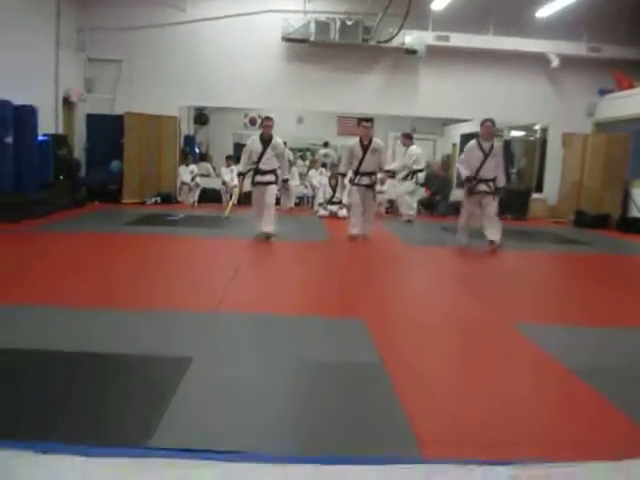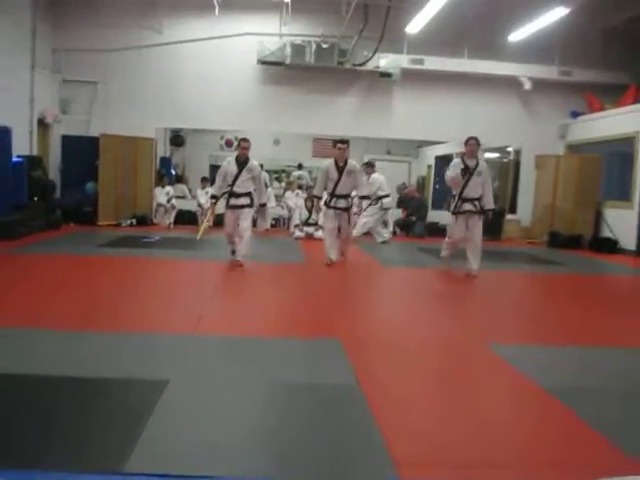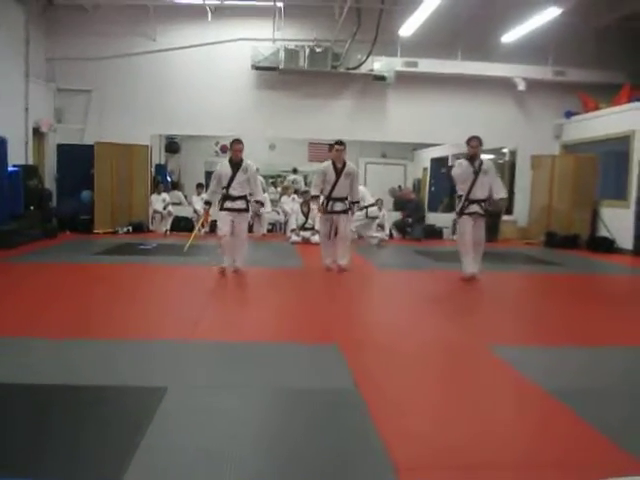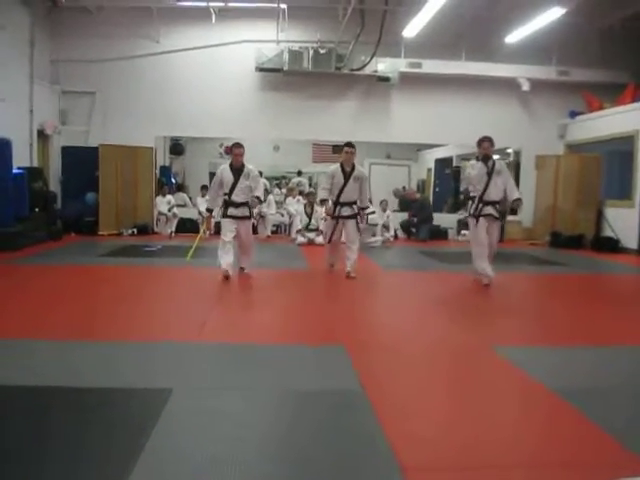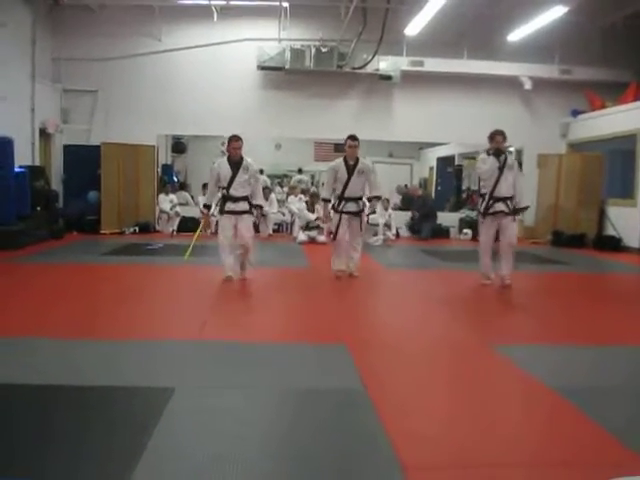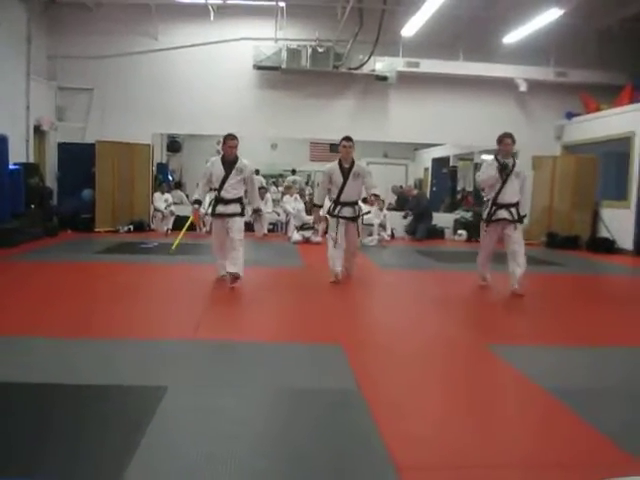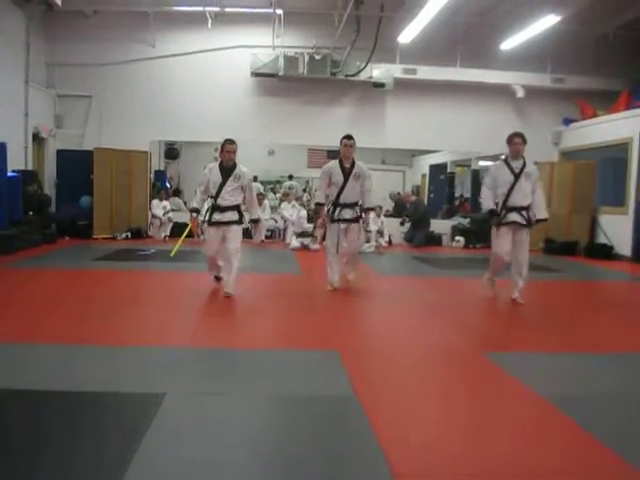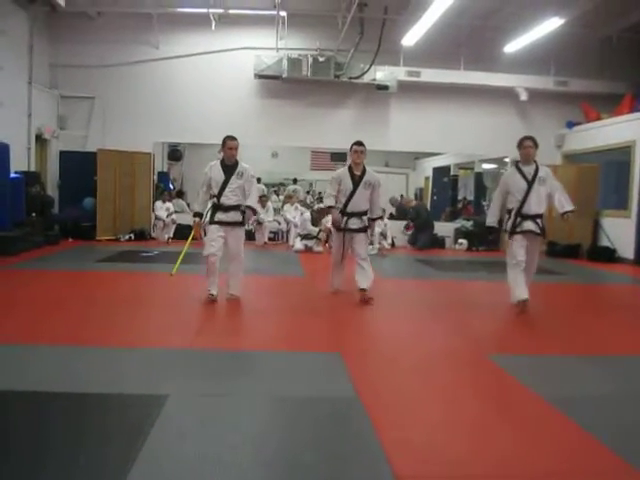
dt=0.2s
person 1, frame 1
left shoulder: (497, 148)
right shoulder: (472, 145)
left elbow: (499, 167)
right elbow: (461, 162)
left wrist: (499, 185)
right wrist: (466, 176)
left hip: (490, 186)
right hip: (473, 185)
left knee: (490, 214)
right knee: (467, 214)
left ankle: (494, 240)
right ankle: (462, 239)
person 1, frame 2
left shoulder: (483, 166)
right shoulder: (457, 163)
left elbow: (487, 187)
right elbow: (449, 180)
left wrist: (488, 206)
right wrist: (461, 173)
left hip: (476, 206)
right hip: (460, 205)
left knee: (475, 238)
right knee: (456, 236)
left ankle: (472, 267)
right ankle: (447, 252)
person 1, frame 3
left shoulder: (488, 165)
right shoulder: (460, 163)
left elbow: (495, 183)
right elbow: (458, 178)
left wrist: (501, 197)
right wrist: (468, 163)
left hip: (480, 207)
right hip: (464, 206)
left knee: (478, 241)
right knee: (466, 240)
left ankle: (473, 269)
right ankle: (469, 270)
person 1, frame 4
left shoulder: (501, 166)
right shoulder: (473, 165)
left elbow: (509, 184)
right elbow: (472, 180)
left wrist: (515, 199)
right wrist: (482, 163)
left hip: (495, 209)
right hip: (478, 208)
left knee: (492, 244)
right knee: (479, 243)
left ankle: (482, 269)
right ankle: (485, 274)
person 1, frame 5
left shoulder: (512, 161)
right shoulder: (483, 159)
left elbow: (517, 184)
right elbow: (483, 174)
left wrist: (520, 205)
right wrist: (494, 157)
left hip: (507, 205)
right hip: (489, 205)
left knee: (509, 241)
right knee: (486, 242)
left ankle: (505, 274)
right ankle: (487, 275)
person 1, frame 6
left shoulder: (519, 168)
right shoulder: (489, 164)
left elbow: (521, 192)
right elbow: (481, 181)
left wrist: (521, 213)
right wrist: (497, 171)
left hip: (513, 214)
right hip: (493, 212)
left knee: (517, 249)
right knee: (486, 247)
left ankle: (516, 283)
right ankle: (484, 276)
person 1, frame 7
left shoulder: (531, 169)
right shoulder: (497, 168)
left elbow: (537, 192)
right elbow: (487, 190)
left wrist: (541, 215)
right wrist: (490, 209)
left hip: (523, 217)
right hip: (502, 216)
left knee: (521, 257)
right knee: (501, 254)
left ankle: (516, 292)
right ankle: (492, 275)
person 1, frame 8
left shoulder: (545, 173)
right shoulder: (509, 175)
left elbow: (556, 191)
right elbow: (498, 200)
left wrist: (566, 208)
right wrist: (492, 223)
left hip: (536, 224)
right hip: (515, 224)
left knee: (530, 265)
right knee: (516, 261)
left ankle: (519, 296)
right ankle: (520, 299)
person 2, frame 1
left shoulder: (278, 143)
right shoulder: (253, 141)
left elbow: (283, 162)
right elbow: (245, 158)
left wrist: (285, 178)
right wrist: (241, 174)
left hip: (271, 177)
right hip: (257, 176)
left knee: (269, 203)
right knee: (258, 205)
left ankle: (268, 230)
right ankle: (263, 228)
person 2, frame 2
left shoulder: (254, 166)
right shoulder: (228, 163)
left elbow: (260, 185)
right elbow: (220, 180)
left wrist: (262, 203)
right wrist: (214, 197)
left hip: (246, 201)
right hip: (231, 200)
left knee: (244, 230)
right knee: (229, 229)
left ankle: (239, 257)
right ankle: (234, 247)
person 2, frame 3
left shoulder: (249, 166)
right shoulder: (222, 166)
left elbow: (256, 185)
right elbow: (214, 185)
left wrist: (258, 201)
right wrist: (208, 203)
left hip: (242, 205)
right hip: (226, 204)
left knee: (241, 236)
right knee: (223, 233)
left ankle: (237, 264)
right ankle: (225, 262)
person 2, frame 4
left shoulder: (251, 171)
right shoulder: (222, 171)
left elbow: (258, 187)
right elbow: (214, 191)
left wrist: (256, 199)
right wrist: (209, 210)
left hip: (245, 211)
right hip: (228, 211)
left knee: (245, 242)
right knee: (226, 240)
left ankle: (243, 265)
right ankle: (226, 269)
person 2, frame 5
left shoulder: (249, 164)
right shoulder: (219, 164)
left elbow: (256, 186)
right elbow: (212, 186)
left wrist: (258, 206)
right wrist: (207, 208)
left hip: (244, 206)
right hip: (226, 206)
left knee: (246, 239)
right knee: (226, 241)
left ankle: (242, 262)
right ankle: (229, 271)
person 2, frame 6
left shoulder: (245, 166)
right shoulder: (213, 163)
left elbow: (252, 188)
right elbow: (204, 184)
left wrist: (256, 208)
right wrist: (196, 204)
left hip: (236, 208)
right hip: (218, 207)
left knee: (236, 241)
right knee: (219, 243)
left ankle: (234, 273)
right ankle: (223, 271)
person 2, frame 7
left shoulder: (243, 173)
right shoulder: (210, 170)
left elbow: (250, 196)
right elbow: (201, 191)
left wrist: (254, 219)
right wrist: (195, 212)
left hip: (233, 217)
right hip: (214, 216)
left knee: (232, 253)
right knee: (211, 252)
left ankle: (229, 288)
right ankle: (217, 272)
person 2, frame 8
left shoulder: (245, 170)
right shoulder: (212, 168)
left elbow: (252, 192)
right elbow: (204, 193)
left wrist: (250, 209)
right wrist: (198, 216)
left hip: (236, 217)
right hip: (217, 216)
left knee: (236, 256)
right knee: (211, 253)
left ankle: (234, 290)
right ankle: (212, 290)
person 3, frame 1
left shoulder: (379, 145)
right shoulder: (353, 145)
left elbow: (384, 161)
right elbow: (346, 162)
right wrist: (342, 178)
left hip: (371, 179)
right hip: (356, 179)
left knee: (370, 208)
right knee: (356, 205)
left ankle: (365, 232)
right ankle: (354, 232)
person 3, frame 2
left shoulder: (354, 167)
right shoulder: (326, 166)
left elbow: (359, 185)
right elbow: (320, 185)
right wrist: (317, 202)
left hip: (346, 202)
right hip: (331, 202)
left knee: (346, 231)
right knee: (330, 229)
left ankle: (342, 250)
right ankle: (331, 256)
person 3, frame 3
left shoulder: (352, 169)
right shoulder: (324, 168)
left elbow: (354, 189)
right elbow: (316, 186)
left wrist: (354, 205)
right wrist: (317, 202)
left hip: (343, 206)
right hip: (328, 205)
left knee: (344, 235)
right knee: (327, 236)
left ankle: (341, 262)
right ankle: (328, 262)
person 3, frame 4
left shoulder: (361, 173)
right shoulder: (333, 171)
left elbow: (364, 193)
right elbow: (324, 189)
left wrist: (362, 211)
right wrist: (326, 205)
left hip: (352, 211)
right hip: (336, 209)
left knee: (353, 241)
right knee: (332, 239)
left ankle: (350, 269)
right ankle: (331, 261)
person 3, frame 5
left shoulder: (367, 166)
right shoulder: (335, 166)
left elbow: (374, 185)
right elbow: (328, 186)
left wrist: (375, 200)
right wrist: (326, 207)
left hip: (357, 206)
right hip: (341, 205)
left knee: (356, 240)
right knee: (340, 238)
left ankle: (352, 268)
right ankle: (338, 268)
person 3, frame 6
left shoulder: (362, 169)
right shoulder: (330, 169)
left elbow: (370, 186)
right elbow: (321, 190)
left wrist: (373, 197)
right wrist: (316, 211)
left hip: (353, 211)
right hip: (336, 210)
left knee: (352, 244)
right knee: (335, 243)
left ankle: (347, 269)
right ankle: (336, 274)
person 3, frame 7
left shoulder: (363, 170)
right shoulder: (329, 168)
left elbow: (367, 192)
right elbow: (321, 190)
left wrist: (367, 214)
right wrist: (321, 210)
left hip: (354, 213)
right hip: (335, 213)
left knee: (354, 248)
right knee: (333, 250)
left ankle: (350, 275)
right ankle: (333, 282)
person 3, frame 8
left shoulder: (373, 178)
right shoulder: (339, 174)
left elbow: (375, 202)
right elbow: (330, 195)
left wrist: (373, 222)
right wrist: (333, 212)
left hip: (361, 222)
right hip: (342, 221)
left knee: (362, 257)
right knee: (337, 256)
left ankle: (364, 291)
right ankle: (336, 285)
